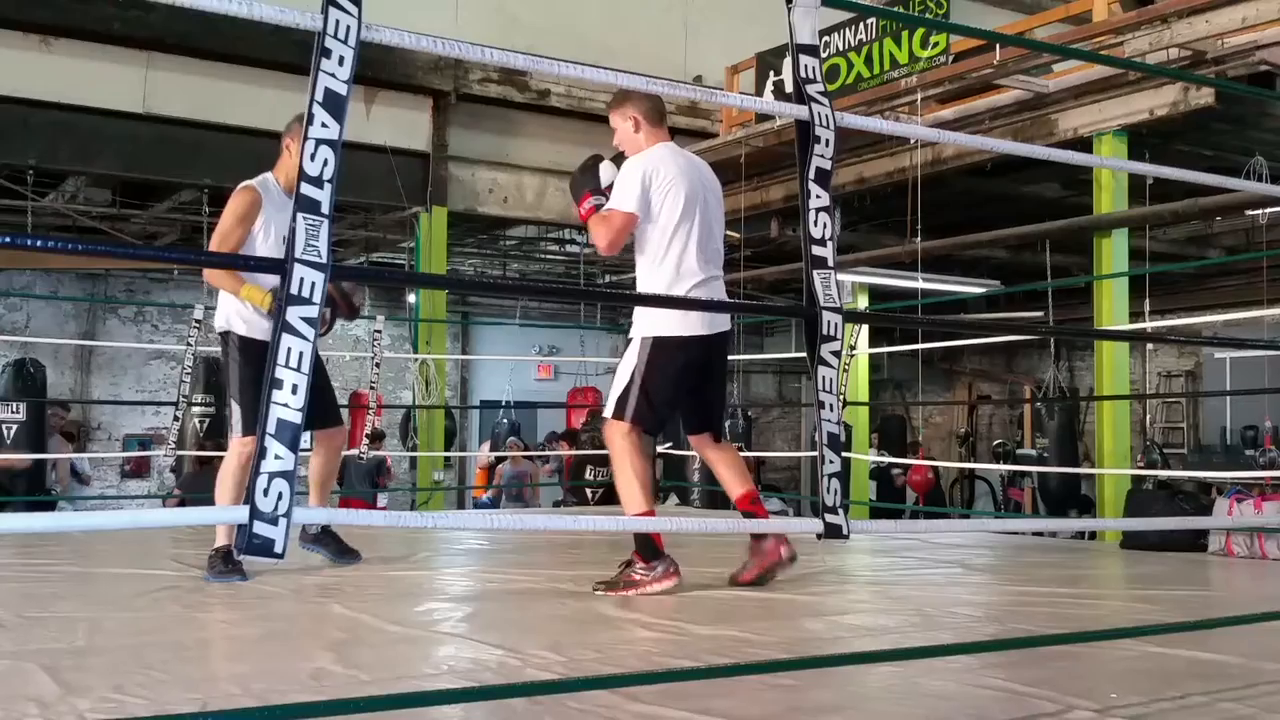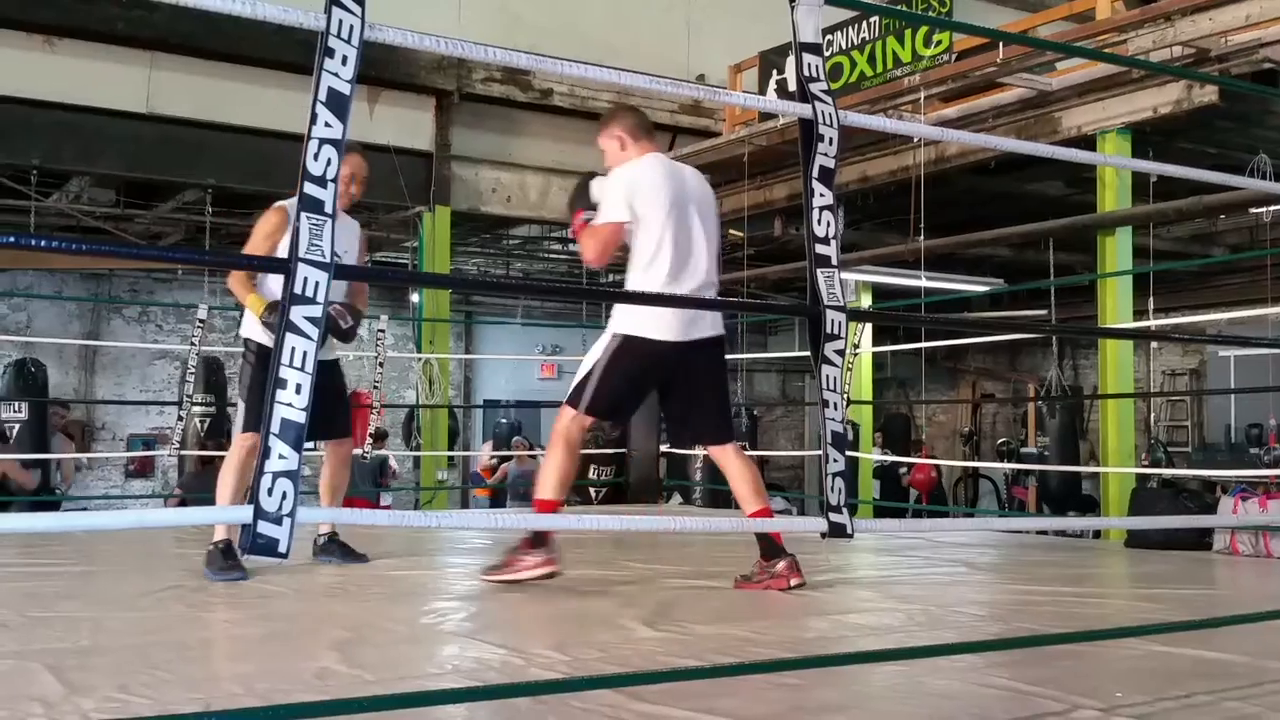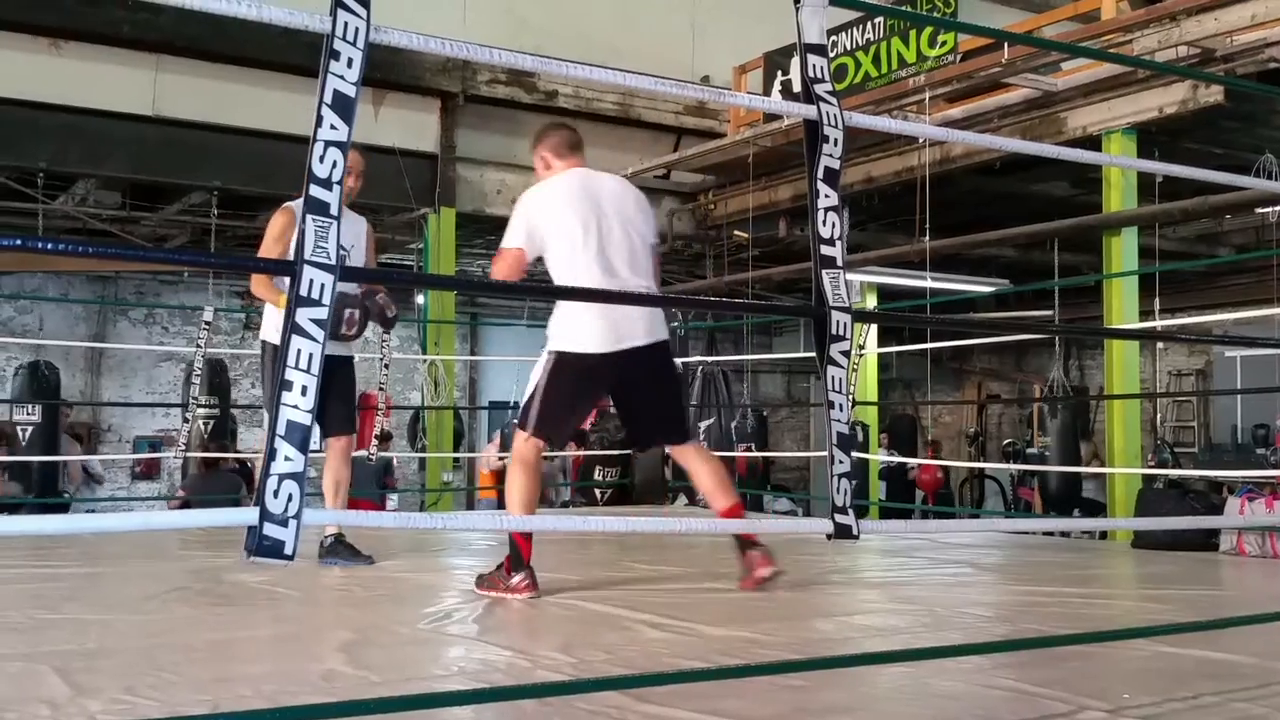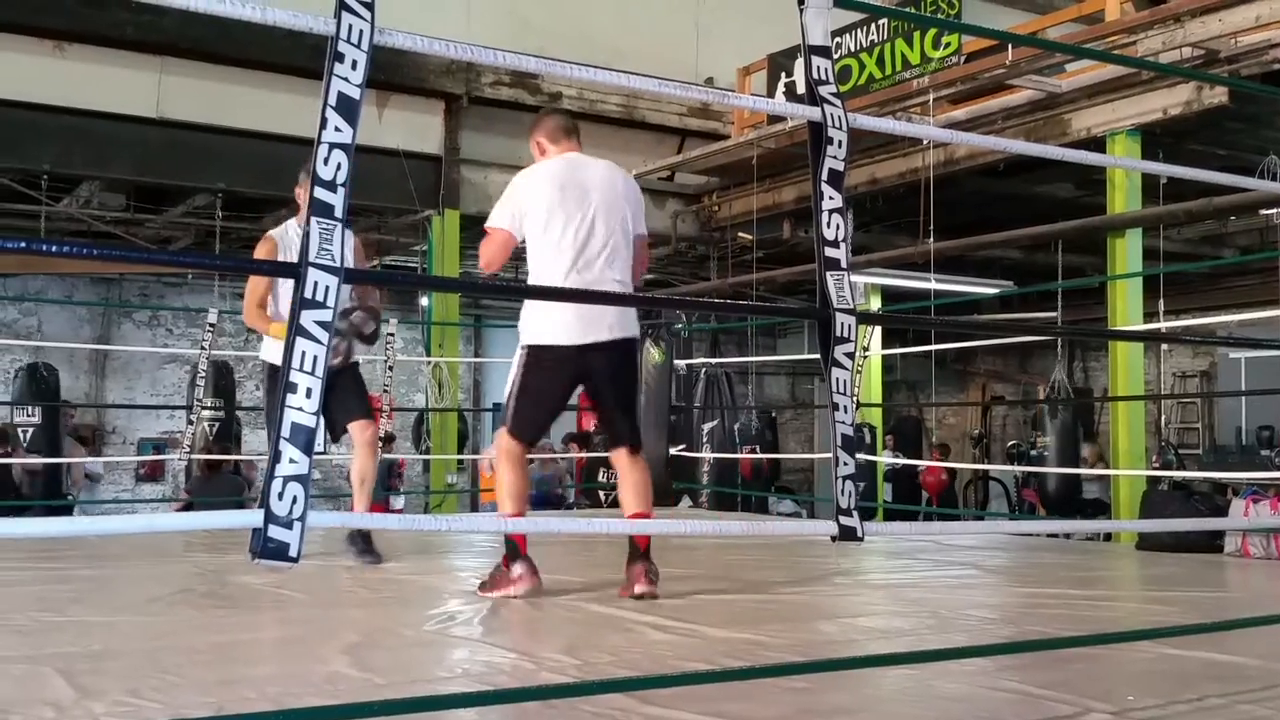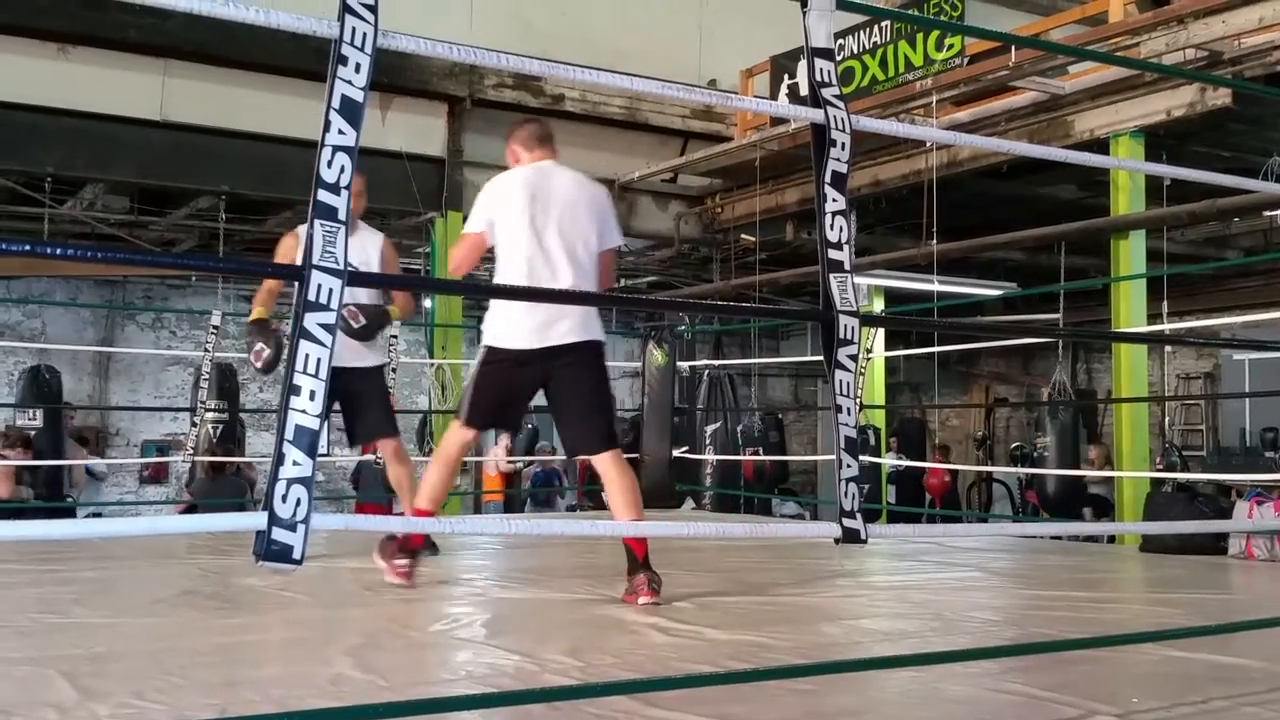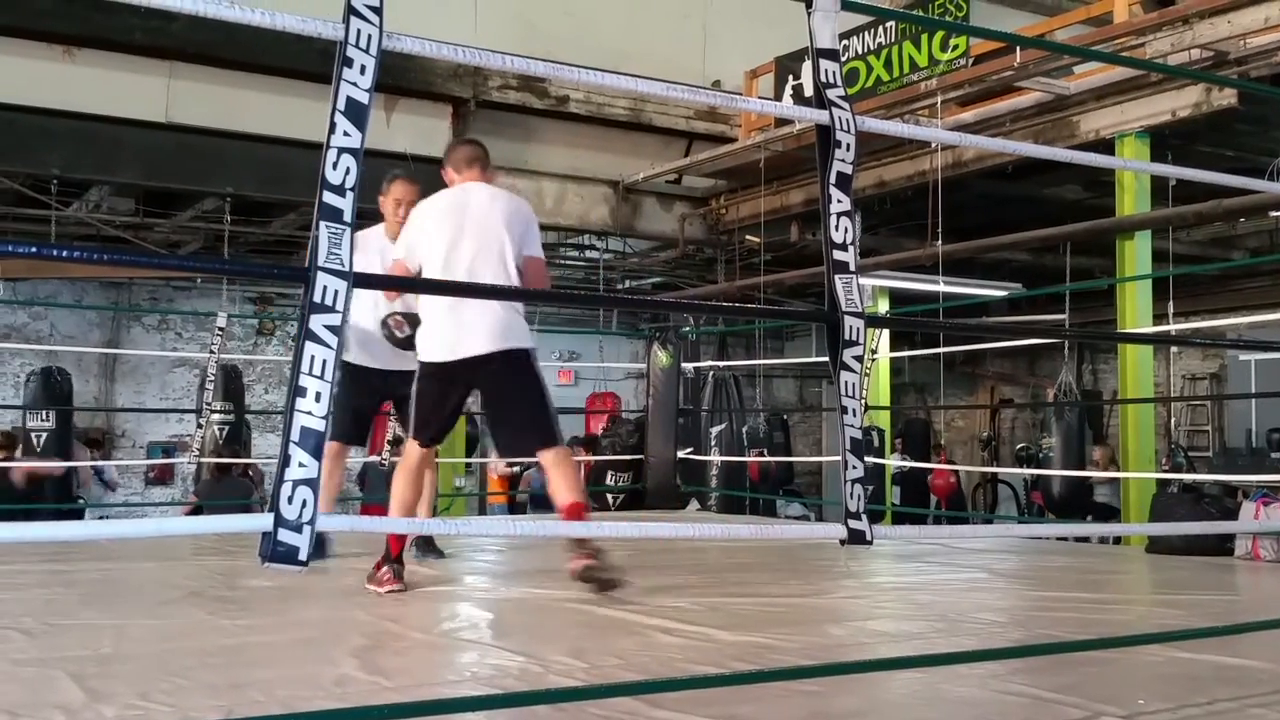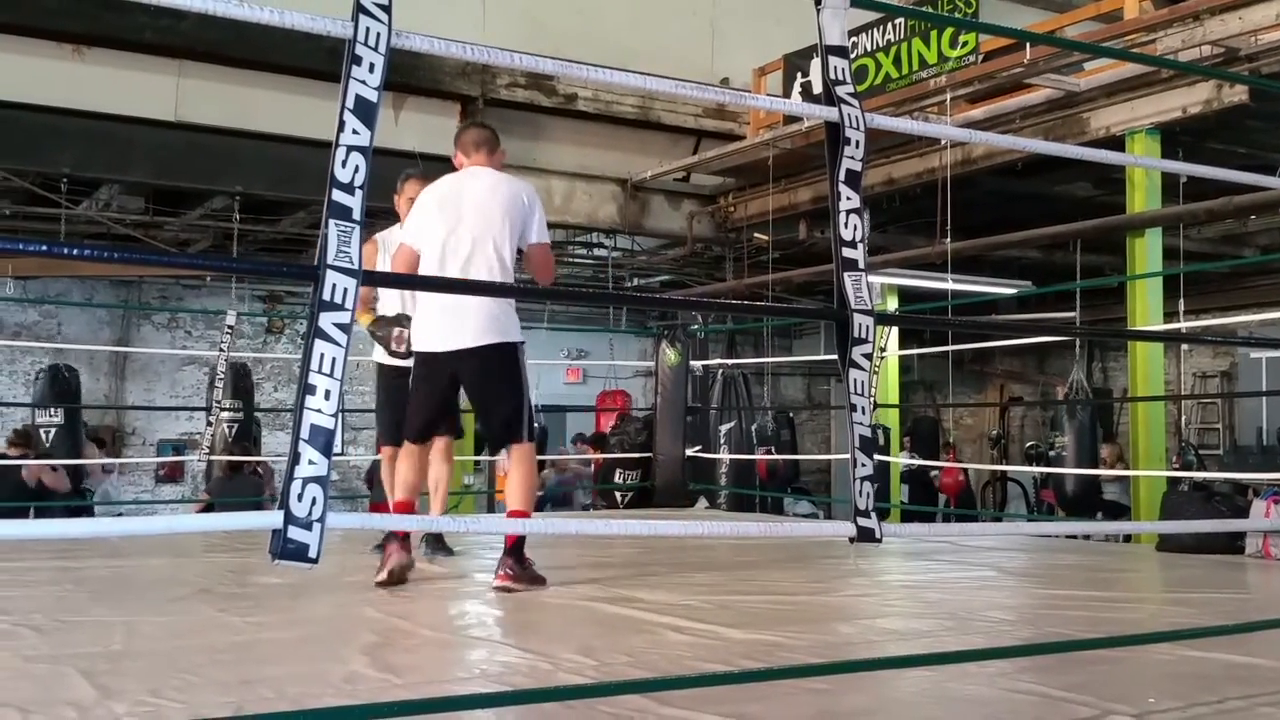
dt=0.3s
person 1, frame 1
left shoulder: (643, 164)
right shoulder: (702, 169)
left elbow: (608, 239)
left wrist: (589, 201)
left hip: (668, 322)
right hip: (712, 320)
left knee: (621, 430)
right knee: (706, 436)
left ankle: (651, 560)
right ankle: (767, 537)
person 1, frame 2
left shoulder: (627, 177)
right shoulder: (697, 181)
left elbow: (598, 254)
left wrist: (585, 217)
left hip: (645, 326)
right hip: (703, 328)
left knee: (571, 422)
right knee: (721, 443)
left ankle: (538, 545)
right ankle: (776, 558)
person 1, frame 3
left shoulder: (539, 197)
right shoulder: (628, 191)
left elbow: (502, 275)
left wrist: (522, 246)
left hip: (580, 339)
right hip: (646, 333)
left knee: (527, 445)
right knee: (685, 445)
left ankle: (517, 568)
right ankle: (752, 548)
person 1, frame 4
left shoulder: (531, 179)
right shoulder: (623, 180)
left elbow: (489, 261)
right elbow: (638, 265)
left wrist: (516, 235)
left hip: (551, 331)
right hip: (616, 329)
left knee: (511, 445)
right knee: (626, 449)
left ankle: (517, 562)
right ankle: (640, 562)
person 1, frame 5
left shoulder: (503, 185)
right shoulder: (594, 192)
left elbow: (458, 266)
right elbow: (604, 278)
left wrist: (491, 241)
left hip: (511, 334)
right hip: (578, 335)
left knee: (460, 435)
right knee: (607, 454)
left ankle: (409, 549)
right ankle: (641, 571)
person 1, frame 6
left shoulder: (426, 210)
right shoulder: (515, 207)
left elbow: (394, 285)
right elbow: (537, 283)
left hip: (441, 349)
right hip: (505, 343)
left knee: (417, 449)
right knee: (551, 451)
left ankle: (391, 564)
right ankle: (583, 547)
person 1, frame 7
left shoulder: (431, 194)
right shoulder: (520, 192)
left elbow: (400, 271)
right elbow: (545, 275)
left hip: (433, 334)
right hip: (493, 333)
left knee: (418, 442)
right knee: (521, 446)
left ankle: (398, 543)
right ankle: (513, 558)
person 2, frame 1
right shoulder: (251, 196)
right elbow: (213, 266)
left wrist: (329, 295)
right wrist: (267, 301)
right hip: (249, 336)
left knee: (333, 432)
right knee: (246, 442)
left ankle: (316, 526)
right ankle: (222, 550)
person 2, frame 2
left shoulder: (355, 232)
right shoulder: (284, 216)
left elbow: (359, 293)
right elbow: (238, 277)
left wrist: (352, 315)
right wrist: (265, 312)
left hip: (322, 353)
right hip: (269, 345)
left knee: (342, 444)
right knee: (249, 439)
left ankle: (326, 537)
right ankle: (222, 545)
person 2, frame 3
left shoulder: (360, 227)
right shoulder: (290, 216)
left elbow: (370, 286)
right elbow: (259, 281)
left wrist: (379, 303)
left hip: (337, 349)
right hip: (286, 343)
left knee: (341, 443)
left ankle: (332, 538)
person 2, frame 4
left shoulder: (349, 241)
right shoulder: (274, 244)
left elbow: (369, 292)
right elbow: (253, 309)
left wrist: (369, 314)
right wrist: (291, 334)
left hip: (339, 363)
right hip: (286, 364)
left knee: (366, 433)
left ankle: (359, 529)
person 2, frame 5
left shoulder: (380, 244)
right shoulder: (297, 241)
left elbow: (405, 302)
right elbow: (268, 290)
left wrist: (382, 316)
right wrist: (259, 323)
left hip: (364, 364)
left knee: (392, 447)
person 2, frame 6
right shoulder: (358, 244)
left hip: (412, 366)
right hip: (361, 363)
right knee: (336, 448)
left ankle: (422, 534)
right ankle: (322, 532)
person 2, frame 7
right shoulder: (377, 246)
right elbow: (360, 303)
right wrist: (377, 326)
right hip: (395, 362)
right knee: (389, 451)
left ankle: (434, 530)
